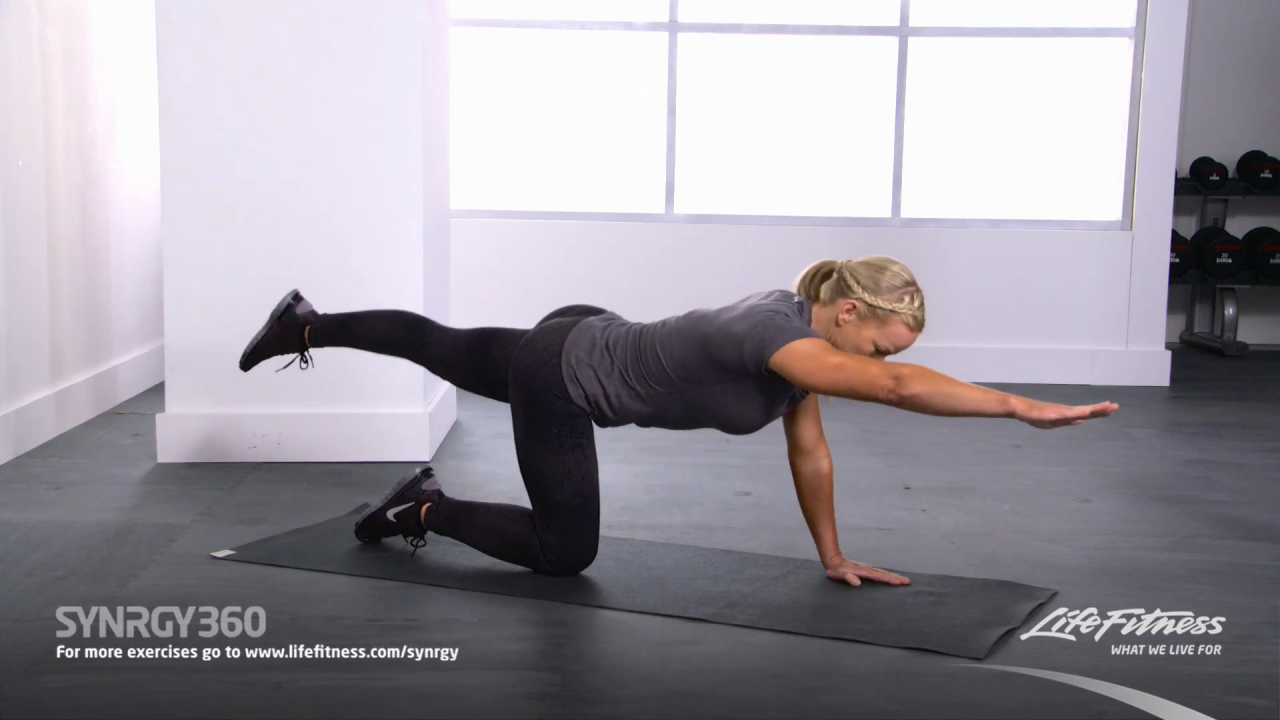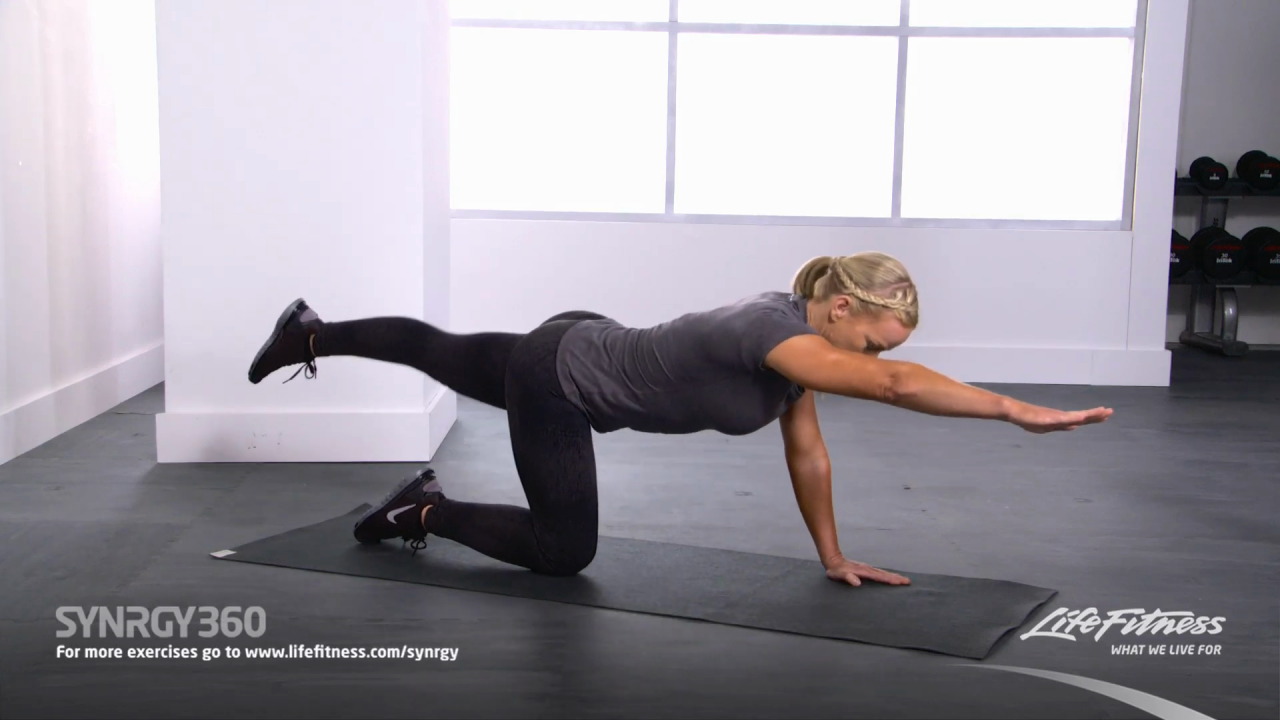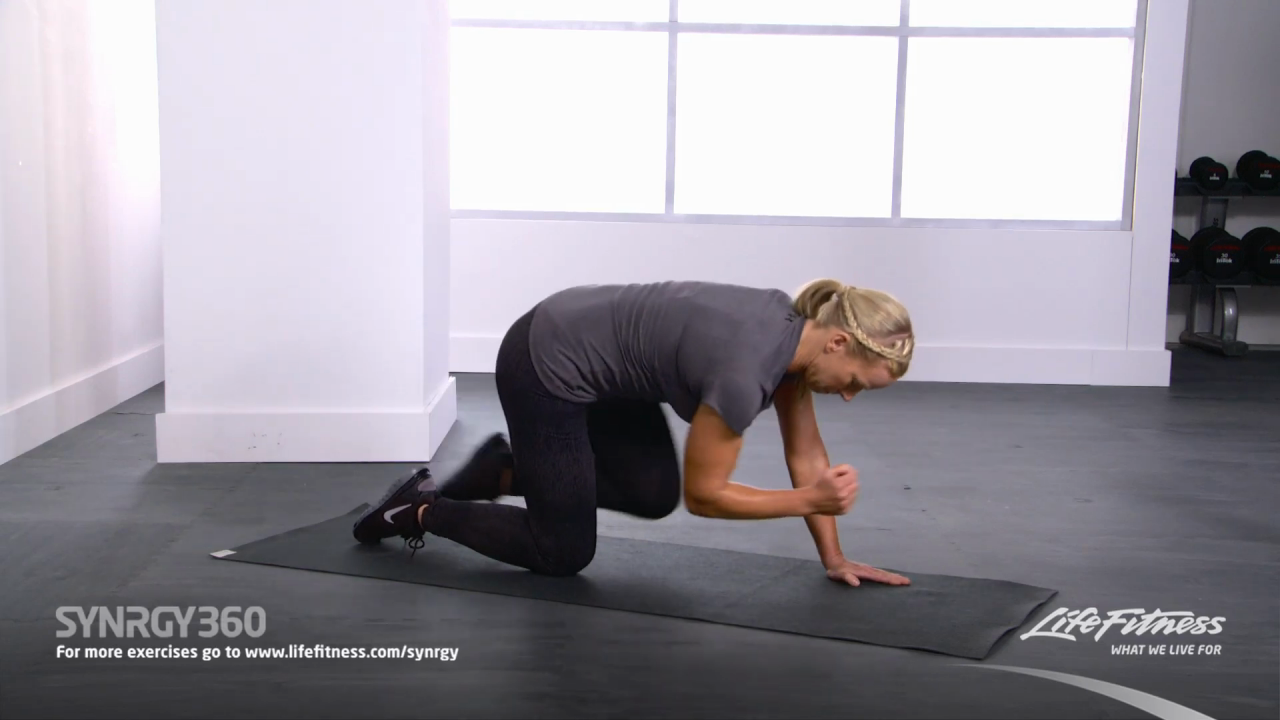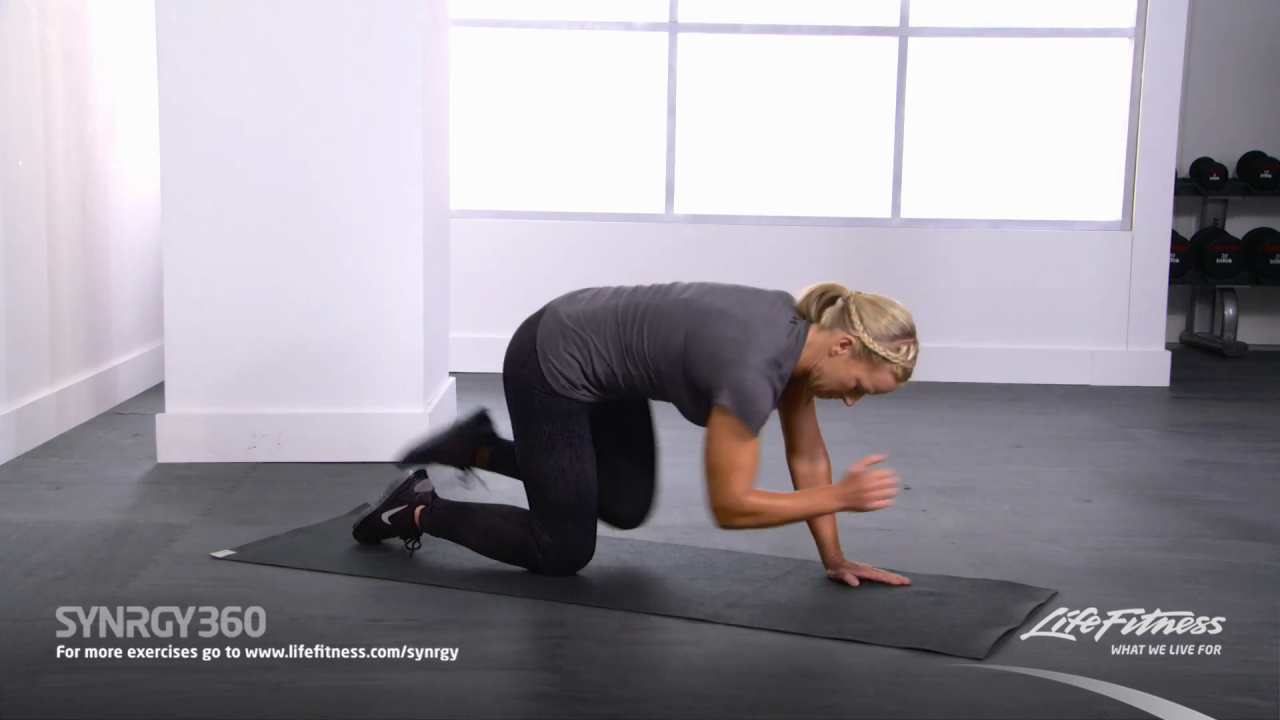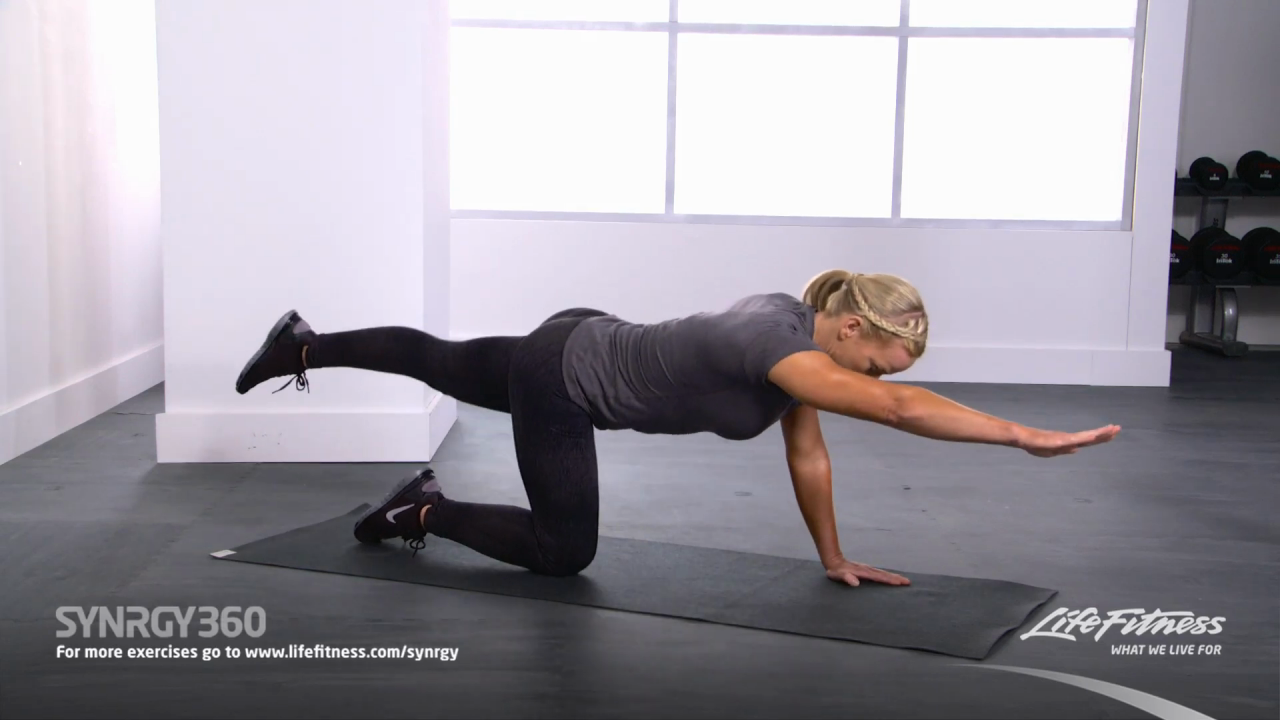
dt=0.5s
person 1, frame 1
left shoulder: (804, 321)
right shoulder: (778, 338)
left elbow: (811, 452)
right elbow: (903, 389)
left wrist: (835, 557)
right wrist: (1030, 408)
left hip: (587, 341)
right hip: (559, 381)
left knee: (443, 347)
right knee: (565, 552)
left ankle: (307, 323)
right ankle: (423, 508)
person 1, frame 2
left shoulder: (800, 322)
right shoulder: (774, 335)
left elbow: (807, 452)
right elbow: (897, 386)
left wrist: (834, 556)
right wrist: (1021, 411)
left hip: (582, 350)
right hip: (555, 380)
left knee: (451, 359)
right knee: (565, 550)
left ankle: (316, 334)
right ankle: (426, 510)
person 1, frame 3
left shoulder: (795, 328)
right shoulder: (744, 373)
left elbow: (806, 452)
right elbow: (705, 495)
left wrist: (835, 556)
right wrist: (816, 502)
left hip: (588, 344)
right hip: (545, 366)
left knee: (656, 494)
right knee: (564, 552)
left ankle: (510, 470)
right ankle: (420, 510)
person 1, frame 4
left shoulder: (801, 329)
right shoulder: (751, 368)
left elbow: (807, 449)
right elbow: (731, 507)
left wrist: (835, 557)
right wrist: (843, 497)
left hip: (595, 345)
right hip: (554, 366)
left knee: (628, 508)
right knee: (561, 552)
left ankle: (479, 447)
right ankle: (419, 509)
person 1, frame 5
left shoulder: (800, 319)
right shoulder: (777, 346)
left elbow: (808, 453)
right elbow: (901, 409)
left wrist: (835, 558)
right wrist: (1030, 436)
left hip: (586, 344)
right hip: (559, 381)
left knee: (443, 364)
right knee: (563, 553)
left ankle: (303, 346)
right ankle: (423, 509)
